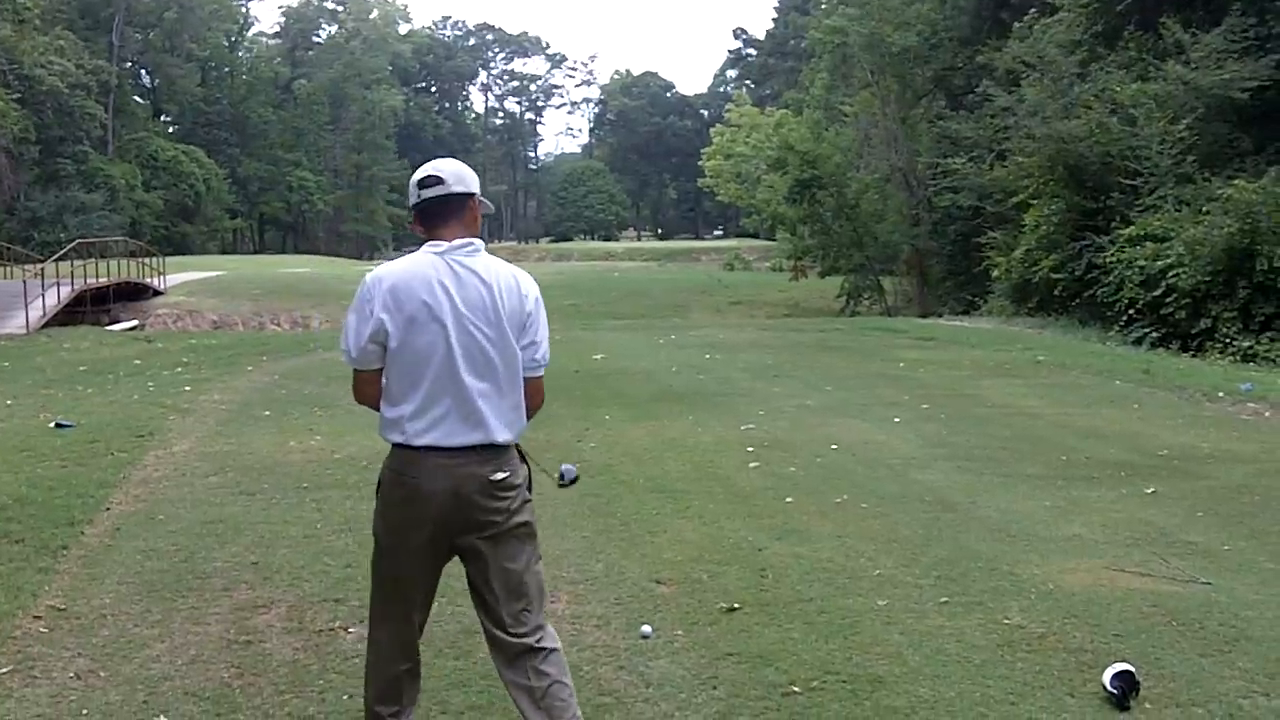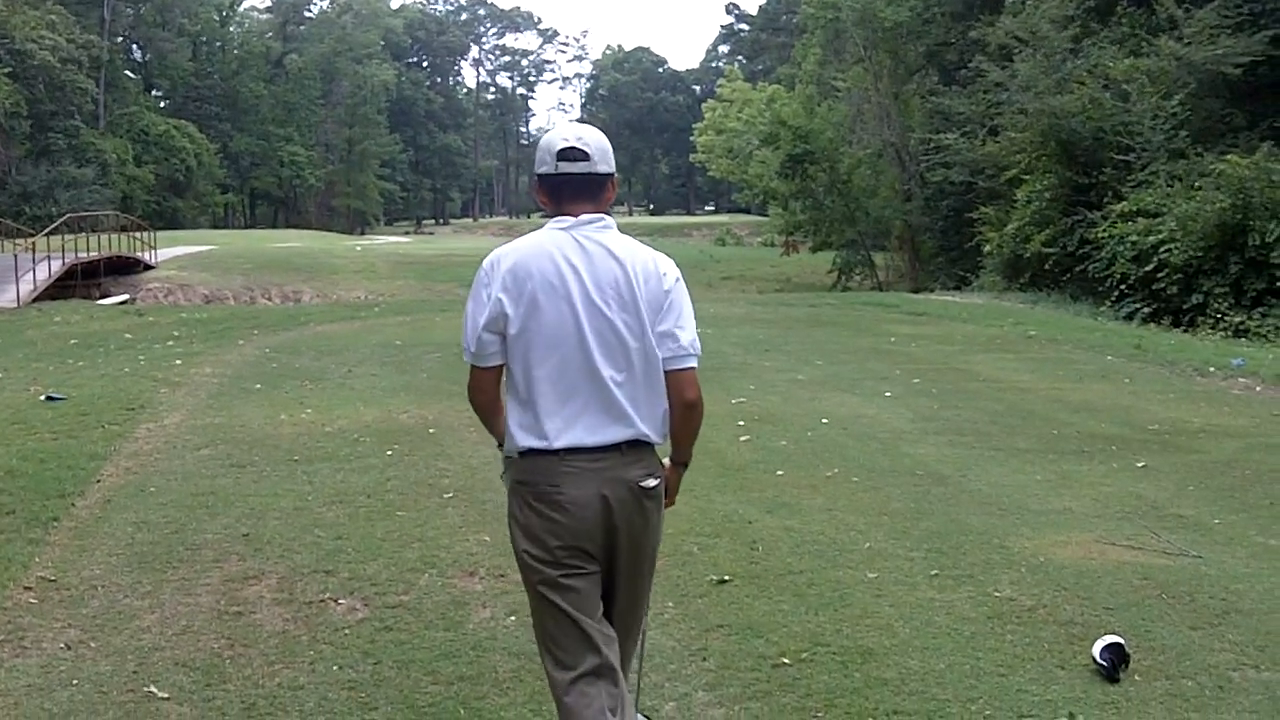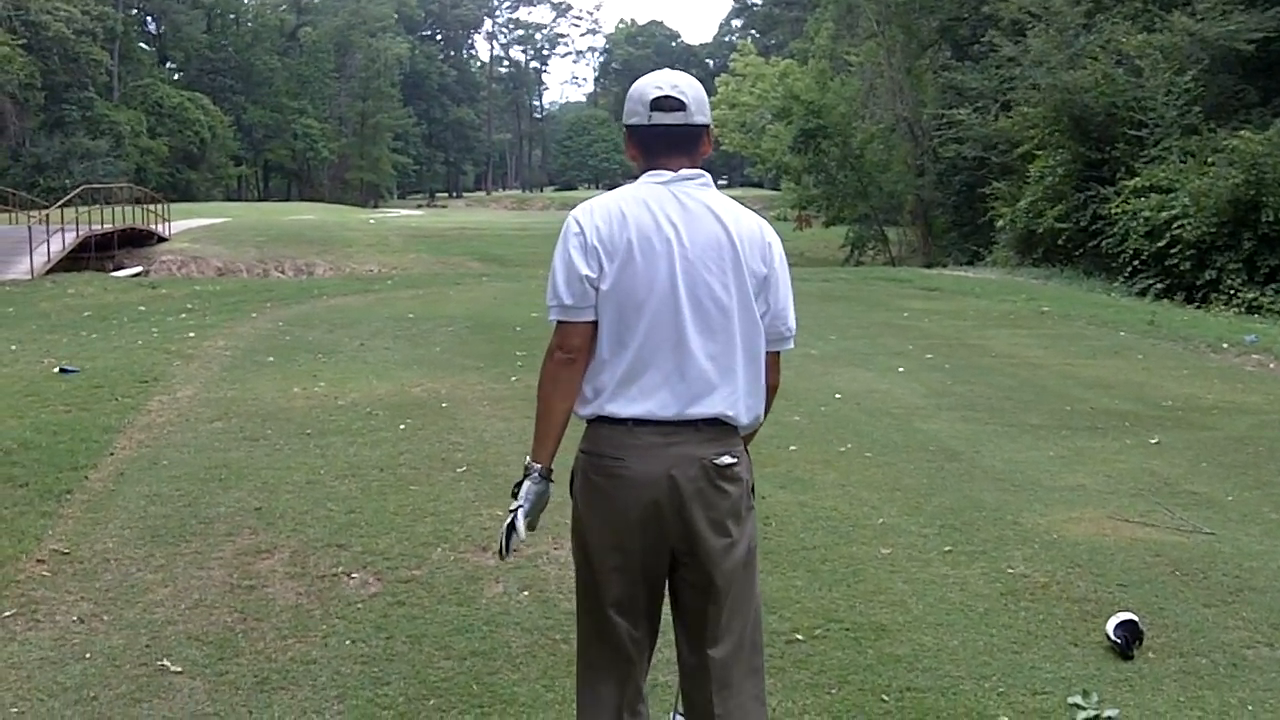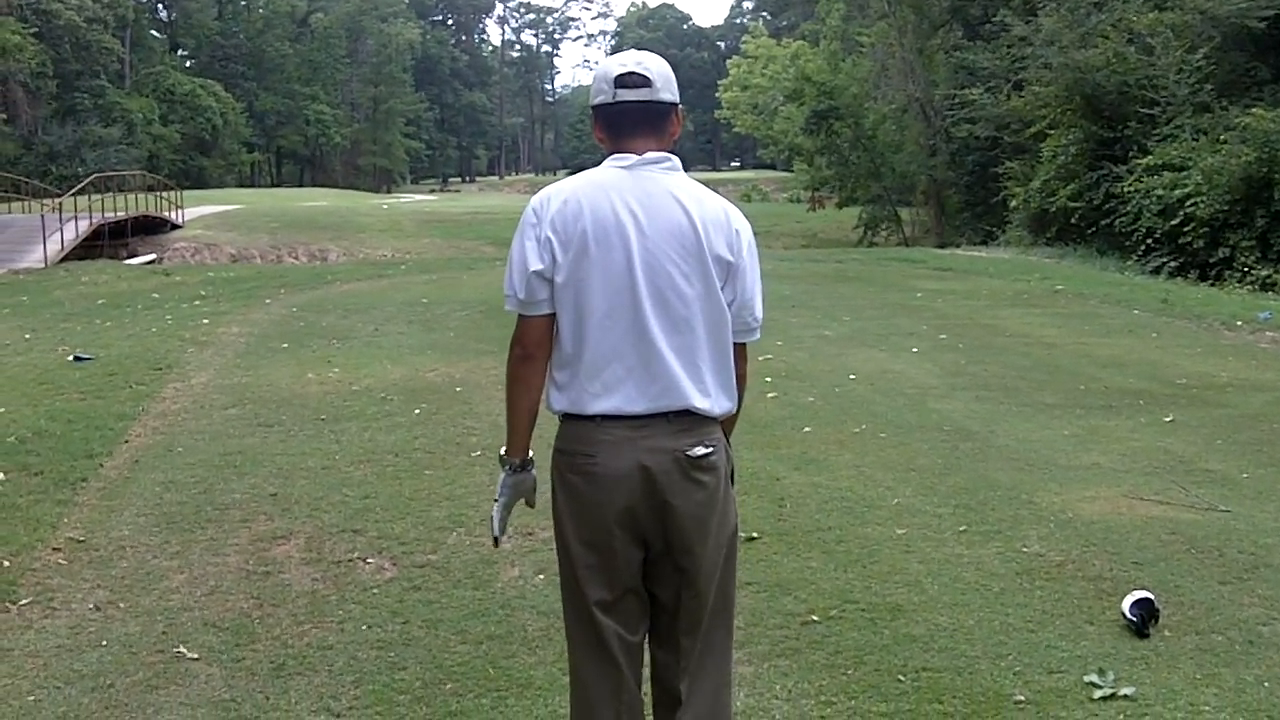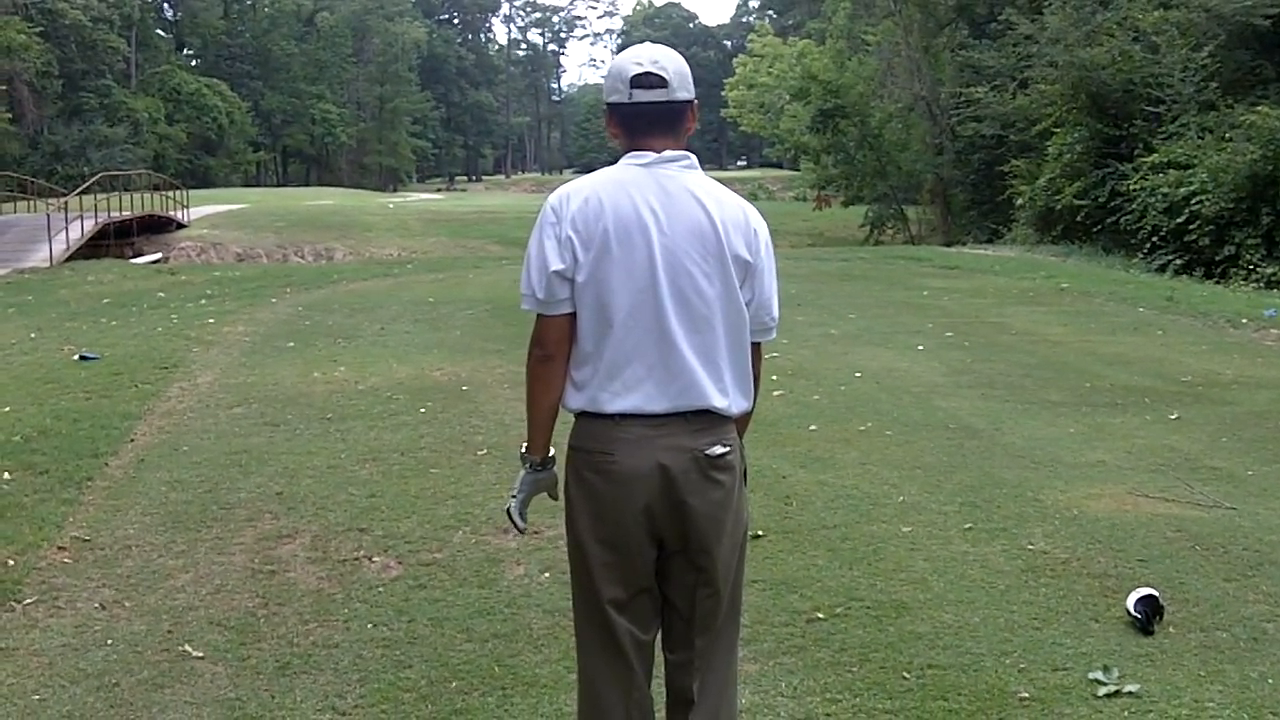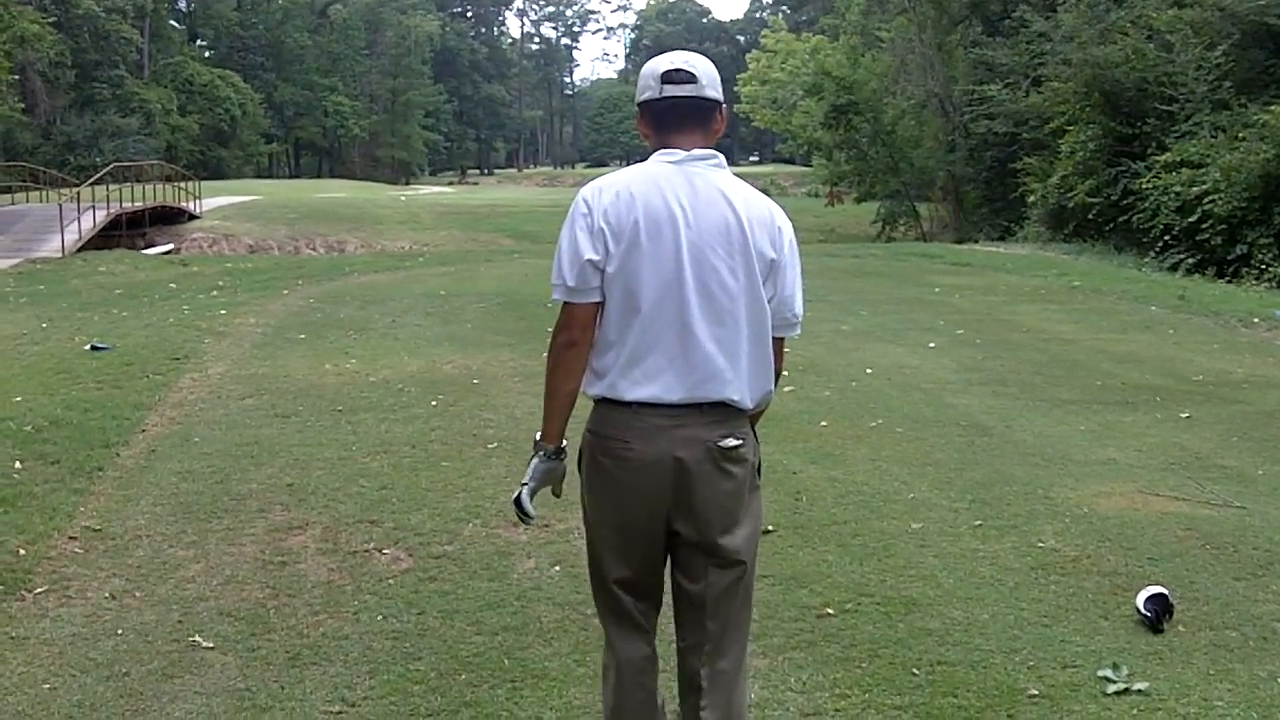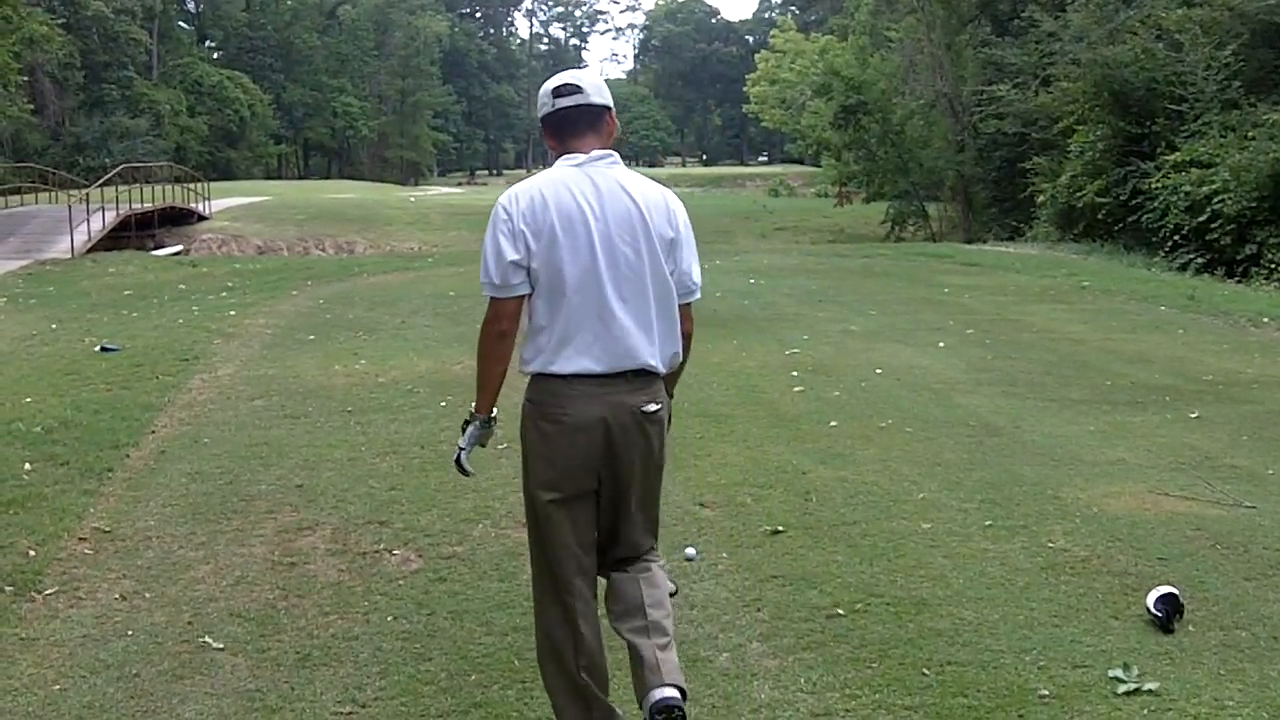
dt=0.7s
person 1, frame 1
left shoulder: (384, 284)
right shoulder: (518, 285)
left elbow: (365, 390)
right elbow: (533, 394)
left hip: (414, 475)
right hip: (494, 476)
left knee: (395, 622)
right knee: (524, 630)
person 1, frame 2
left shoulder: (506, 265)
right shoulder: (654, 268)
left elbow: (483, 389)
right elbow: (686, 395)
right wrist: (678, 465)
left hip: (548, 483)
right hip: (633, 476)
left knee: (582, 662)
right knee: (612, 646)
person 1, frame 3
left shoulder: (595, 221)
right shoulder: (755, 233)
left elbow: (569, 352)
right elbow: (769, 369)
left wrist: (538, 467)
left hip: (618, 457)
right hip: (715, 460)
left knee: (612, 653)
right knee: (725, 655)
person 1, frame 4
left shoulder: (554, 208)
right shoulder: (721, 216)
left elbow: (531, 346)
right elbow: (736, 356)
left wrist: (516, 458)
left hip: (592, 453)
right hip: (691, 452)
left knee: (603, 646)
right knee: (694, 648)
person 1, frame 5
left shoulder: (572, 206)
right shoulder: (738, 214)
left elbow: (550, 347)
right elbow: (751, 354)
left wrist: (537, 457)
left hip: (607, 452)
right hip: (707, 452)
left knee: (613, 645)
right knee: (705, 646)
person 1, frame 6
left shoulder: (604, 199)
right shoulder: (764, 214)
left elbow: (574, 335)
right elbow: (773, 352)
left wrist: (549, 445)
left hip: (623, 439)
right hip: (721, 444)
left knee: (628, 627)
right knee: (716, 640)
person 1, frame 7
left shoulder: (523, 202)
right shoulder: (661, 200)
left elbow: (502, 323)
right elbow: (683, 324)
left wrist: (482, 414)
left hip: (559, 406)
right hip: (640, 401)
left knee: (566, 576)
right knee: (634, 558)
